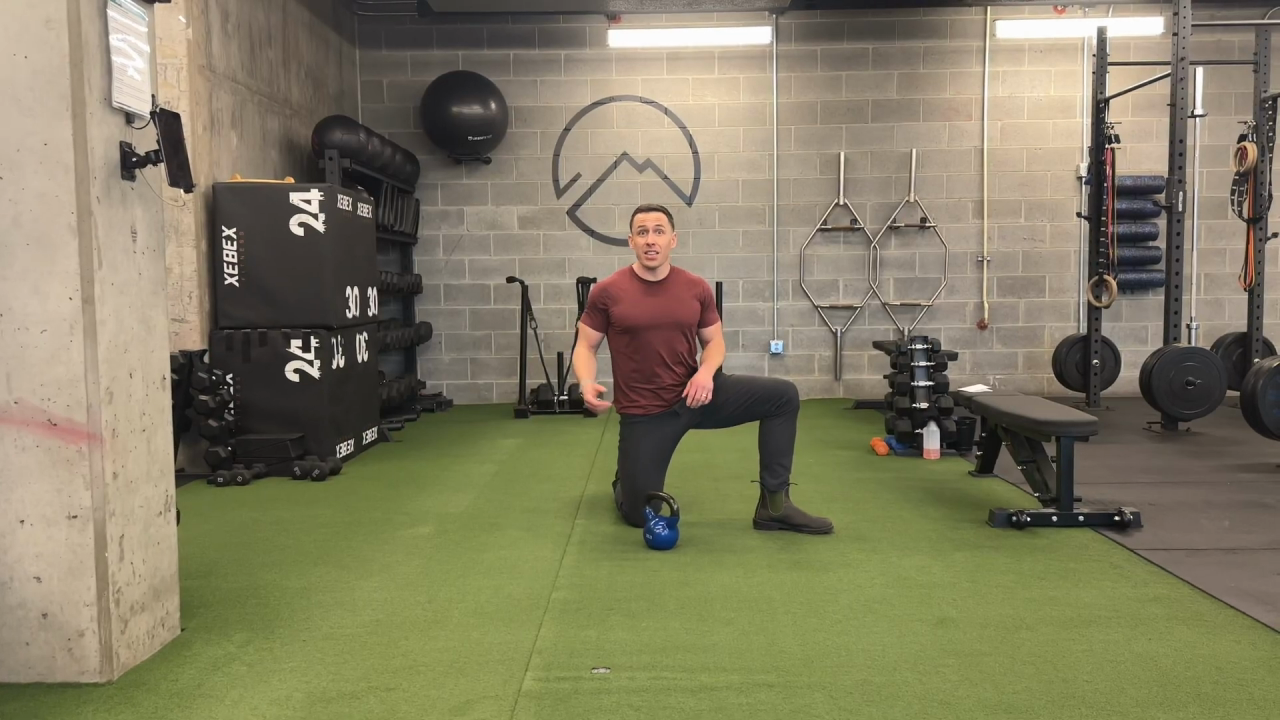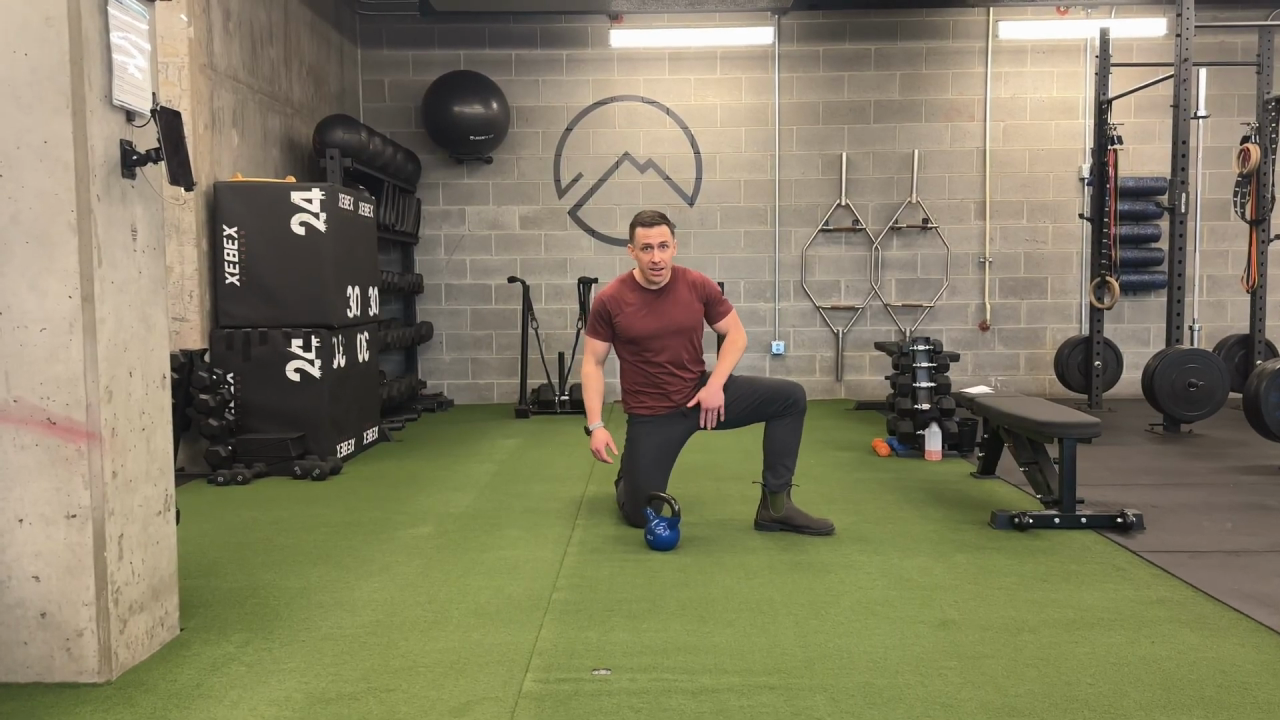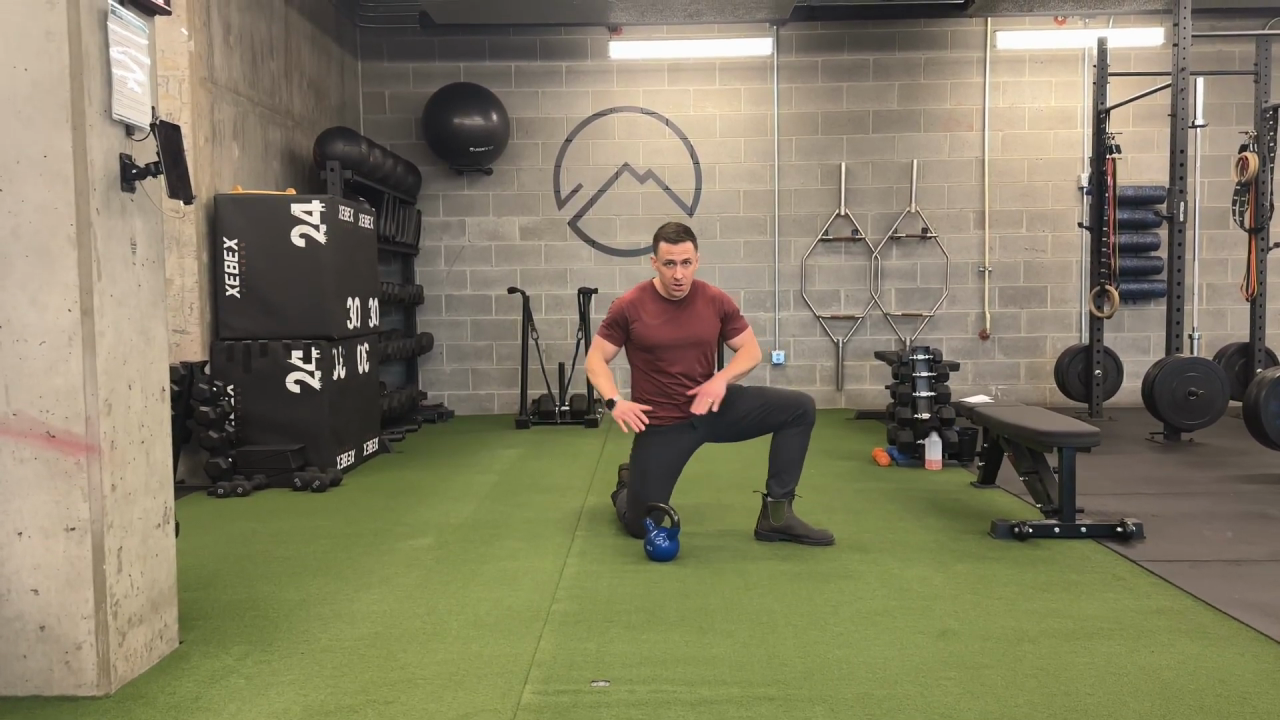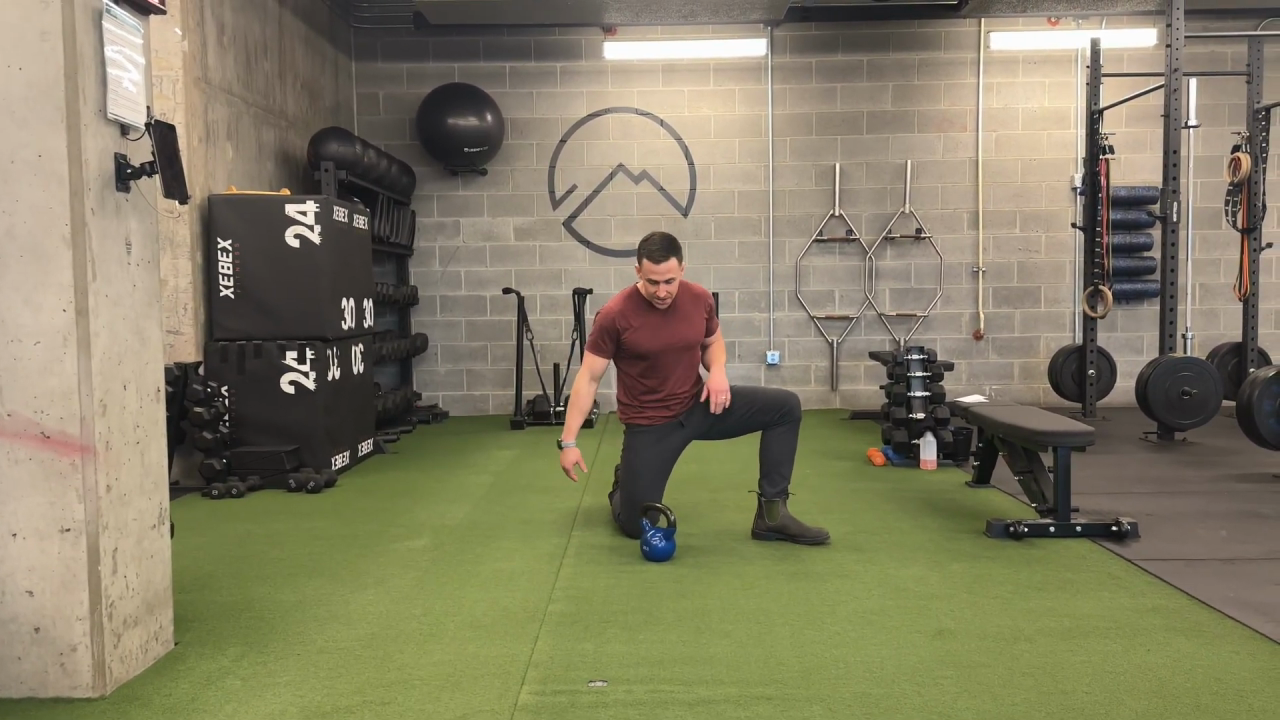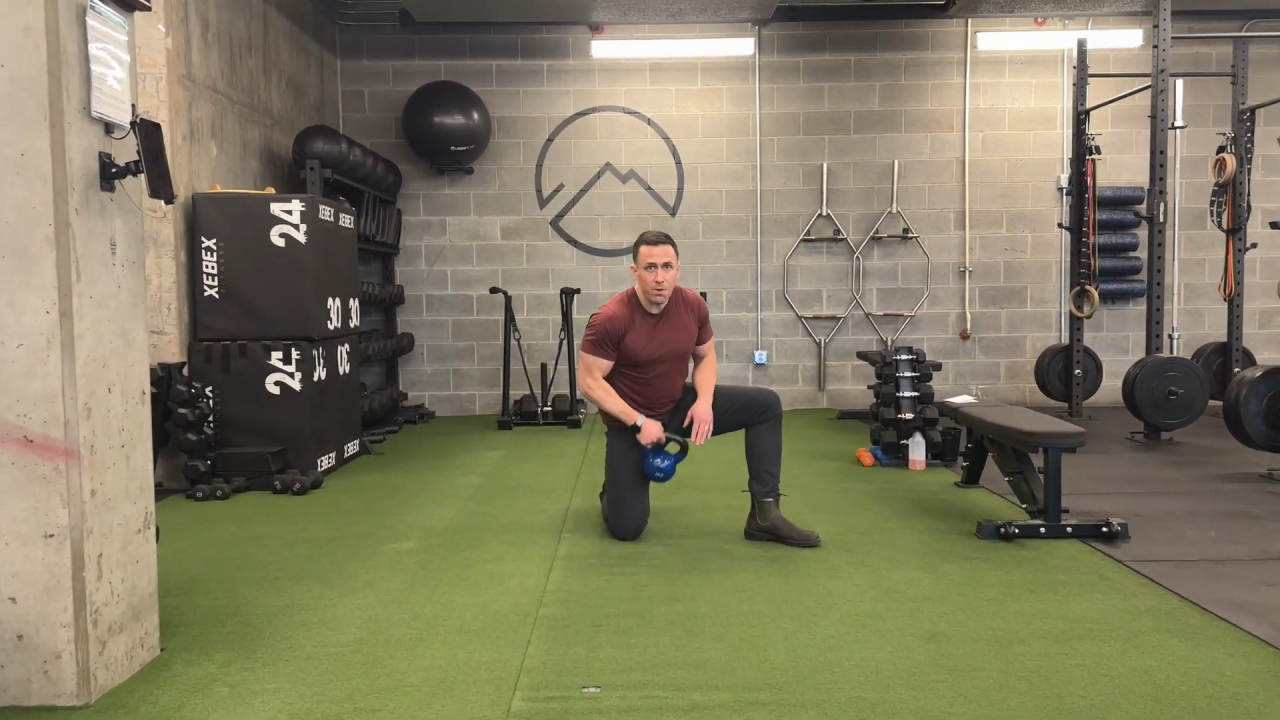
dt=1s
person 1, frame 1
left shoulder: (696, 288)
right shoulder: (608, 292)
left elbow: (715, 341)
right elbow: (585, 347)
left wrist: (706, 372)
right wrist: (586, 384)
left hip: (693, 394)
right hip: (644, 412)
left knee: (783, 395)
right knee: (640, 514)
left ankle: (773, 505)
right ankle: (625, 479)
person 1, frame 2
left shoulder: (698, 286)
right shoulder: (610, 300)
left elbow: (735, 335)
right elbow: (593, 363)
left wrist: (714, 385)
right wrist: (595, 425)
left hip: (701, 394)
right hip: (651, 414)
left knee: (790, 397)
right knee: (640, 515)
left ankle: (775, 504)
right ankle: (628, 472)
person 1, frame 3
left shoulder: (716, 300)
right shoulder: (629, 307)
left elbow: (752, 351)
right elbow: (596, 360)
left wrist: (722, 380)
right wrist: (616, 400)
left hip: (712, 407)
right hip: (660, 423)
left knee: (799, 408)
right knee: (641, 524)
left ankle: (776, 513)
right ankle: (627, 489)
person 1, frame 4
left shoulder: (699, 298)
right shoulder: (614, 315)
right elbow: (588, 378)
left wrist: (716, 371)
right wrist: (568, 441)
left hip: (699, 404)
right hip: (649, 424)
left knee: (785, 406)
right knee: (636, 525)
left ankle: (772, 514)
right ankle: (624, 486)
person 1, frame 5
left shoulder: (693, 305)
right shoulder: (610, 319)
left elbow: (706, 357)
right elbow: (589, 382)
left wrist: (705, 402)
right wrist: (638, 422)
left hip: (680, 405)
right hip: (631, 421)
left knee: (766, 404)
right knee: (627, 527)
left ankle: (764, 515)
right ankle: (616, 488)
